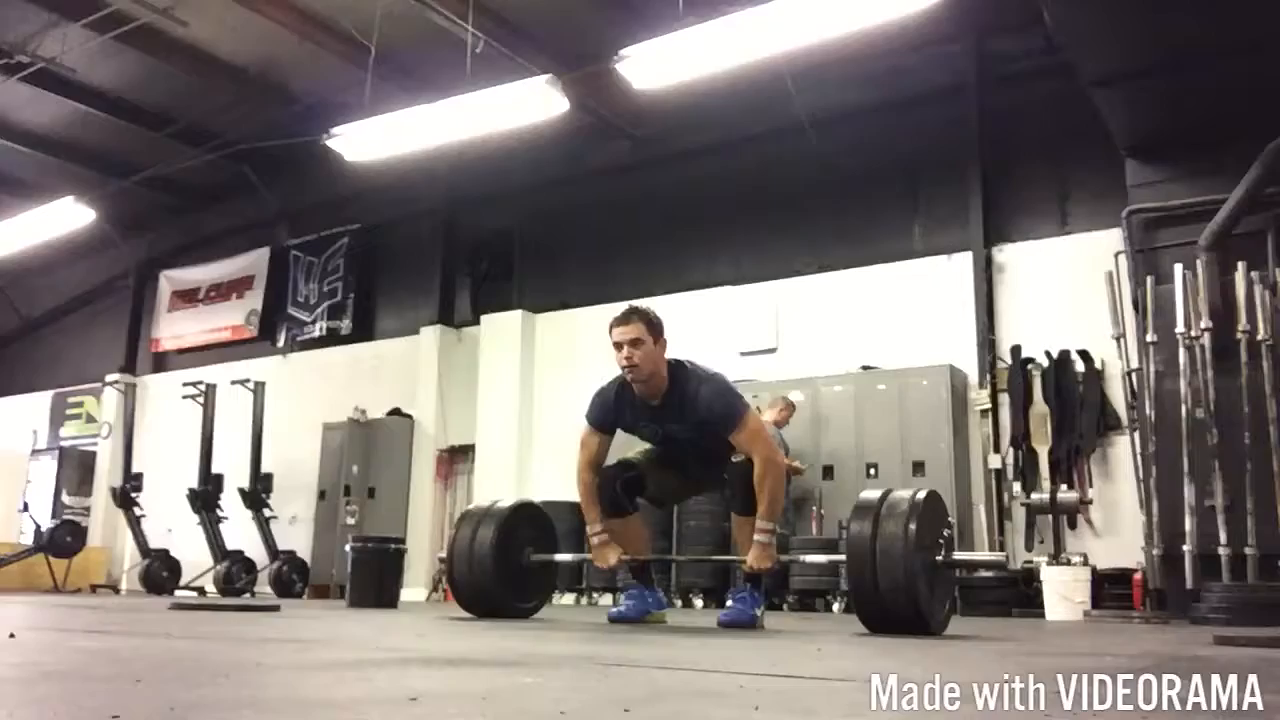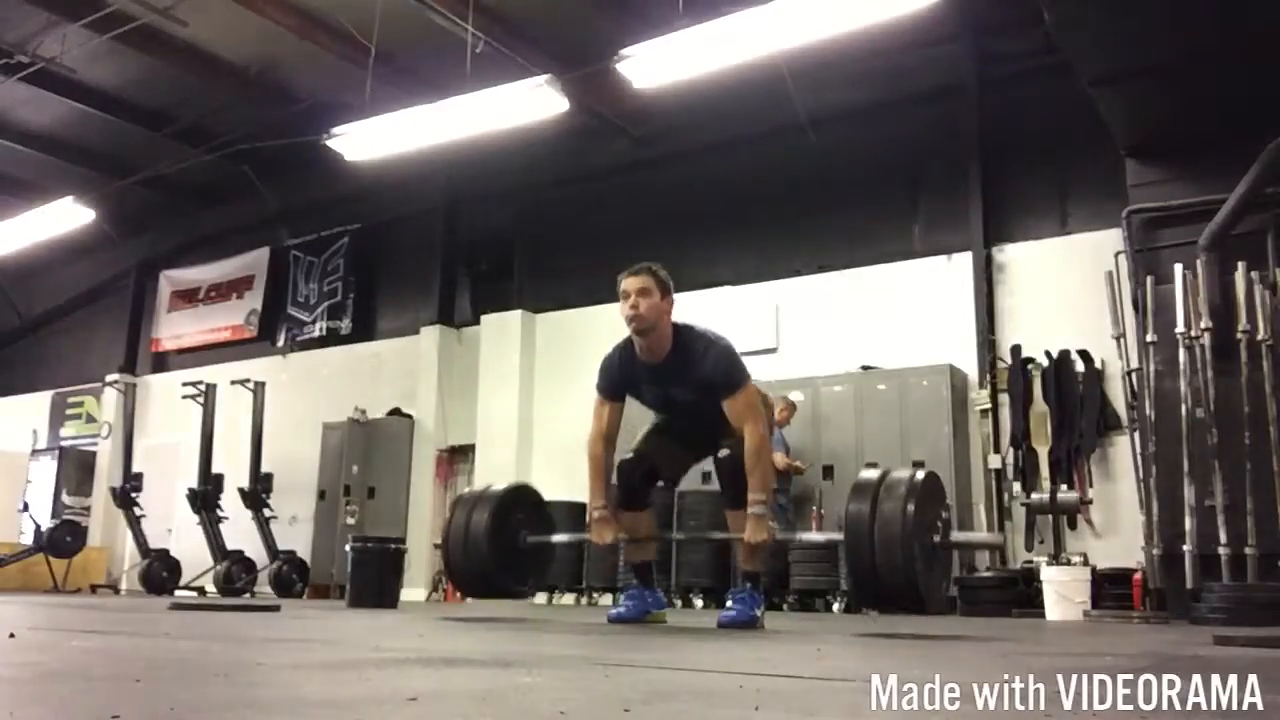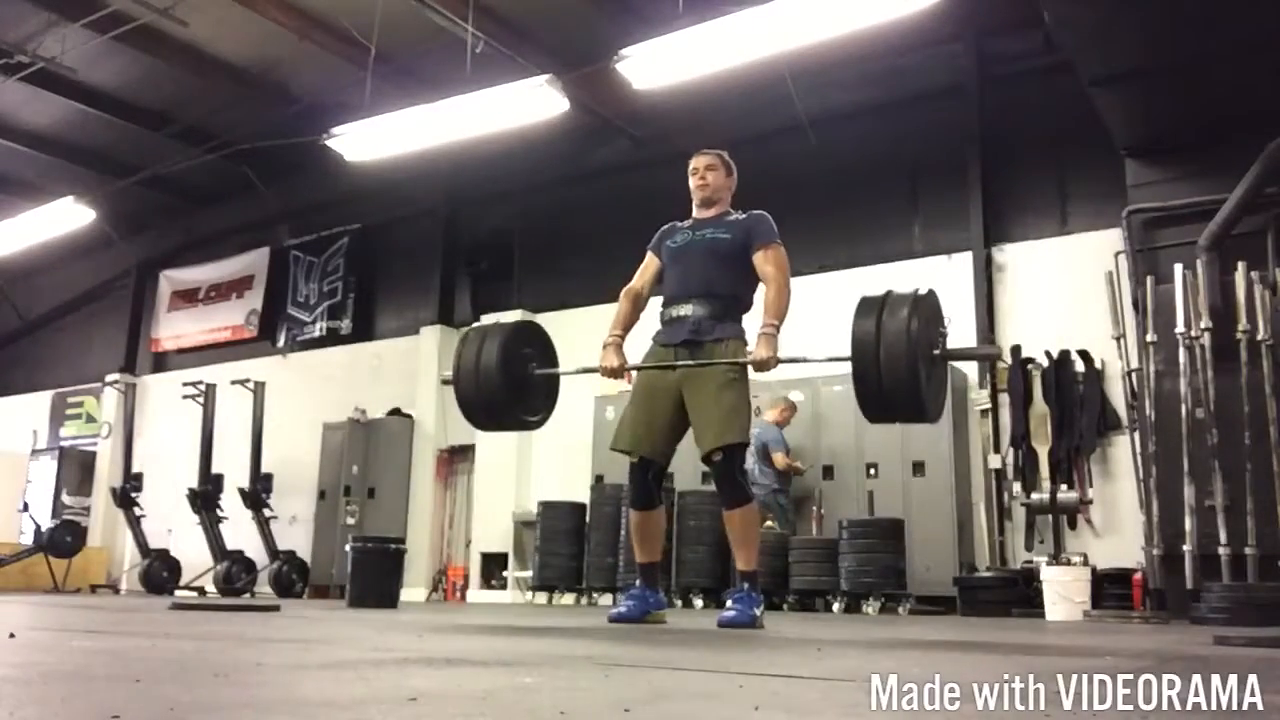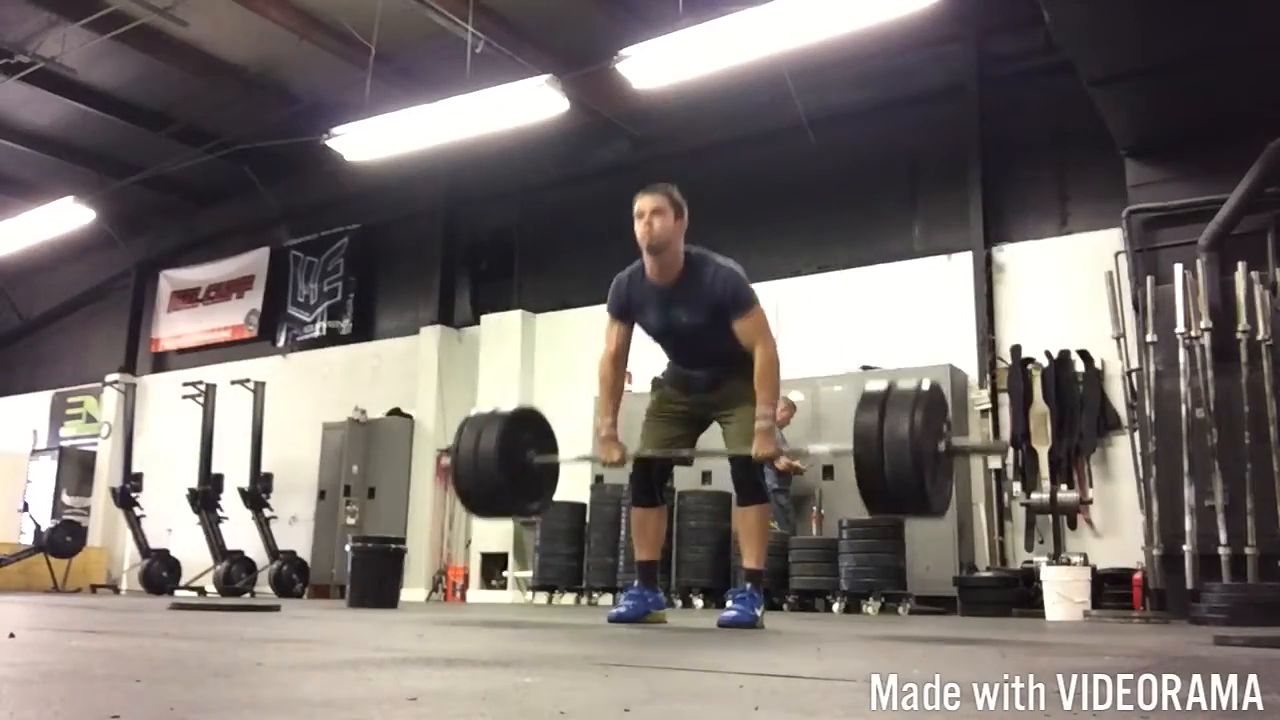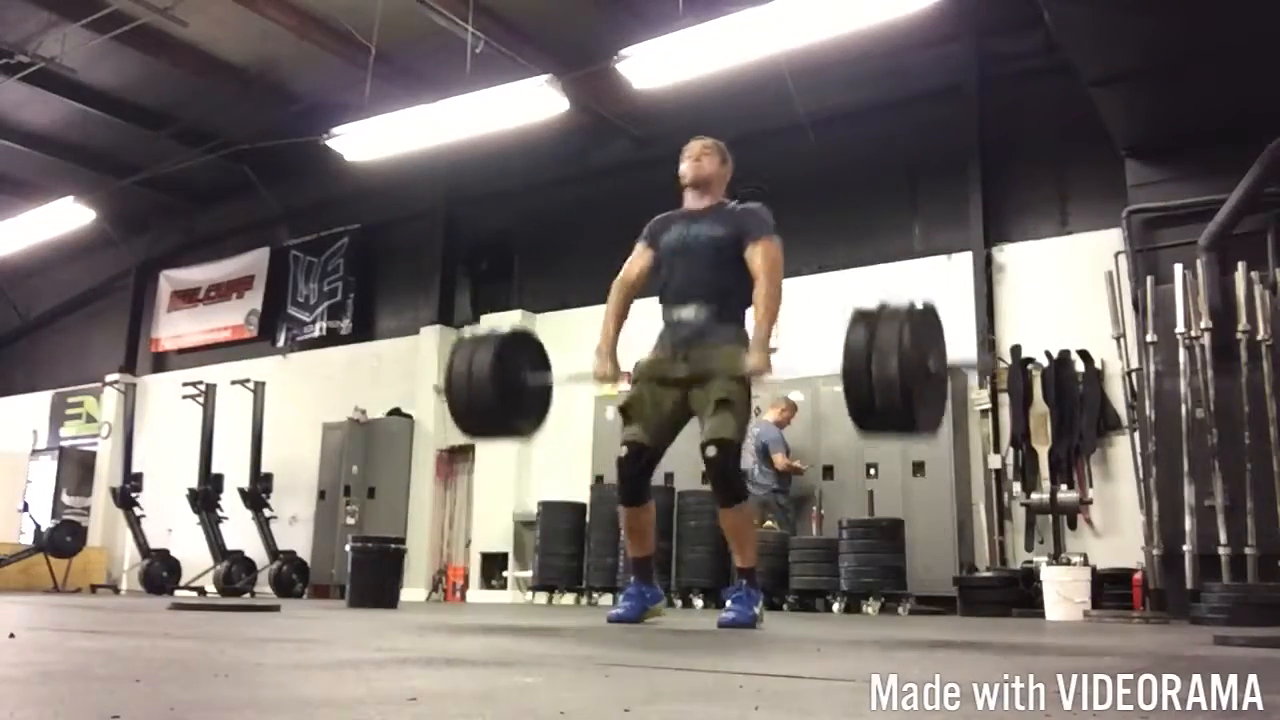
dt=1s
person 1, frame 1
left shoulder: (706, 390)
right shoulder: (610, 399)
left elbow: (770, 458)
right elbow: (587, 468)
left wrist: (763, 539)
right wrist: (598, 537)
left hip: (723, 457)
right hip: (675, 461)
left knee: (743, 471)
right knee: (610, 481)
left ankle: (749, 593)
right ankle: (646, 591)
person 1, frame 2
left shoulder: (709, 352)
right shoulder: (618, 363)
left elbow: (755, 430)
right elbow: (601, 439)
left wrist: (758, 513)
right wrist: (600, 511)
left hip: (735, 416)
right hip: (680, 421)
right knee: (631, 473)
left ankle: (749, 595)
right ankle: (645, 592)
person 1, frame 3
left shoulder: (752, 225)
right shoulder: (669, 234)
left elbow: (777, 280)
right elbow: (636, 289)
left wrist: (767, 335)
right wrist: (613, 341)
left hip: (718, 347)
right hip: (663, 351)
left knee: (726, 466)
right knee: (642, 471)
left ankle: (747, 593)
right ankle: (648, 590)
person 1, frame 4
left shoulder: (719, 278)
right shoulder: (627, 288)
left elbow: (763, 349)
right elbow: (612, 358)
left wrist: (765, 426)
right wrist: (607, 430)
left hip: (735, 380)
right hip: (680, 384)
left knee: (747, 466)
right knee: (646, 469)
left ankle: (749, 593)
right ankle: (647, 590)
person 1, frame 5
left shoulder: (746, 216)
right shoulder: (662, 225)
left elbow: (769, 277)
right elbow: (625, 283)
left wrist: (759, 345)
right wrist: (605, 347)
left hip: (721, 355)
right hip: (666, 353)
left knee: (721, 465)
right knee: (631, 464)
left ankle: (747, 591)
right ankle: (644, 587)
